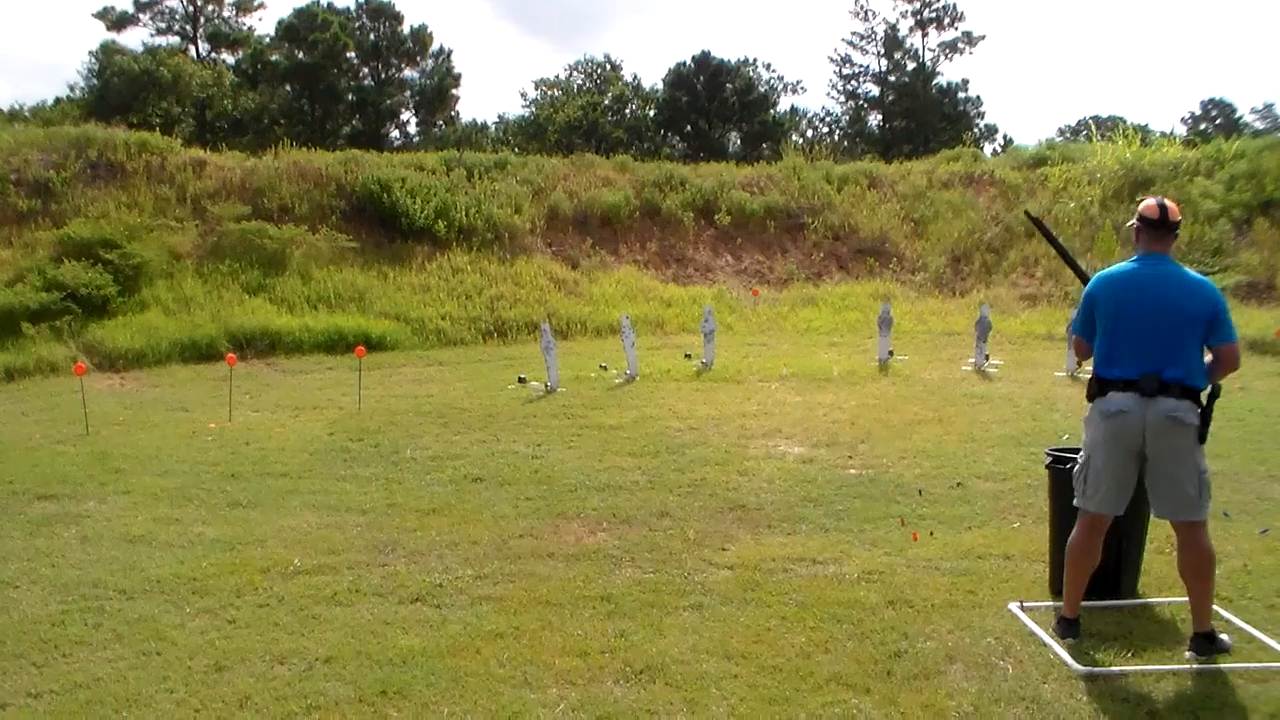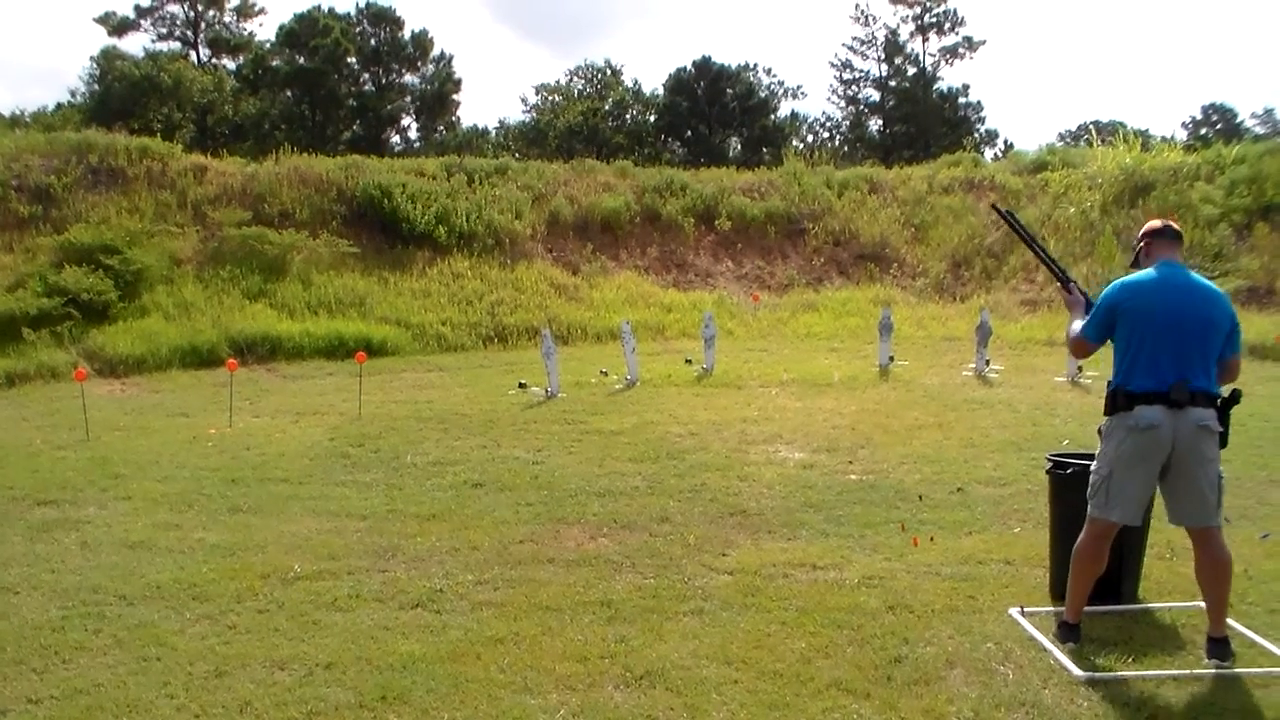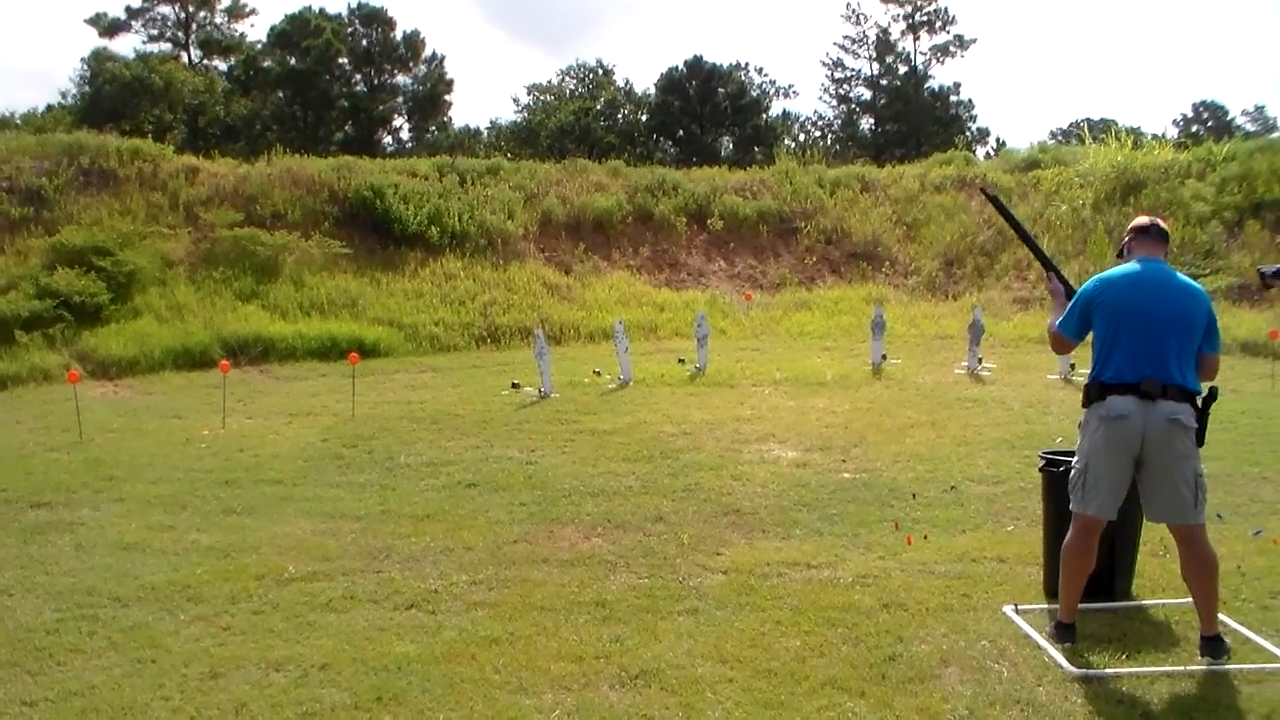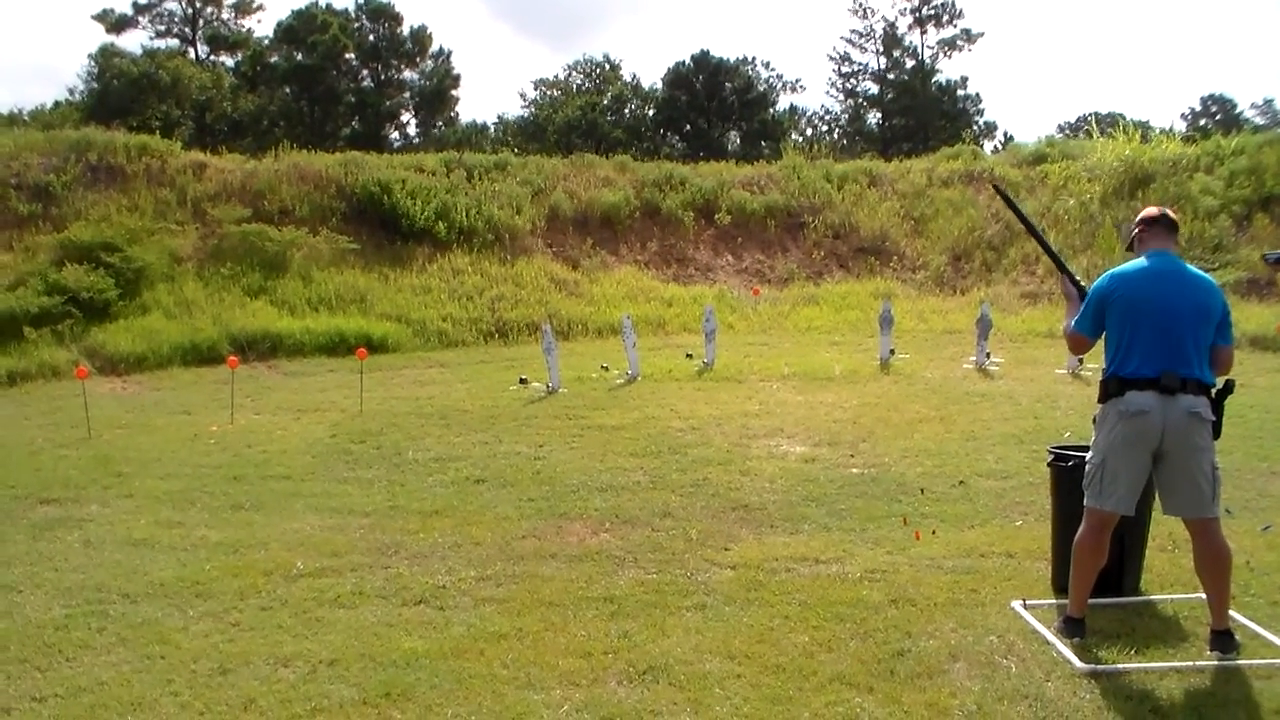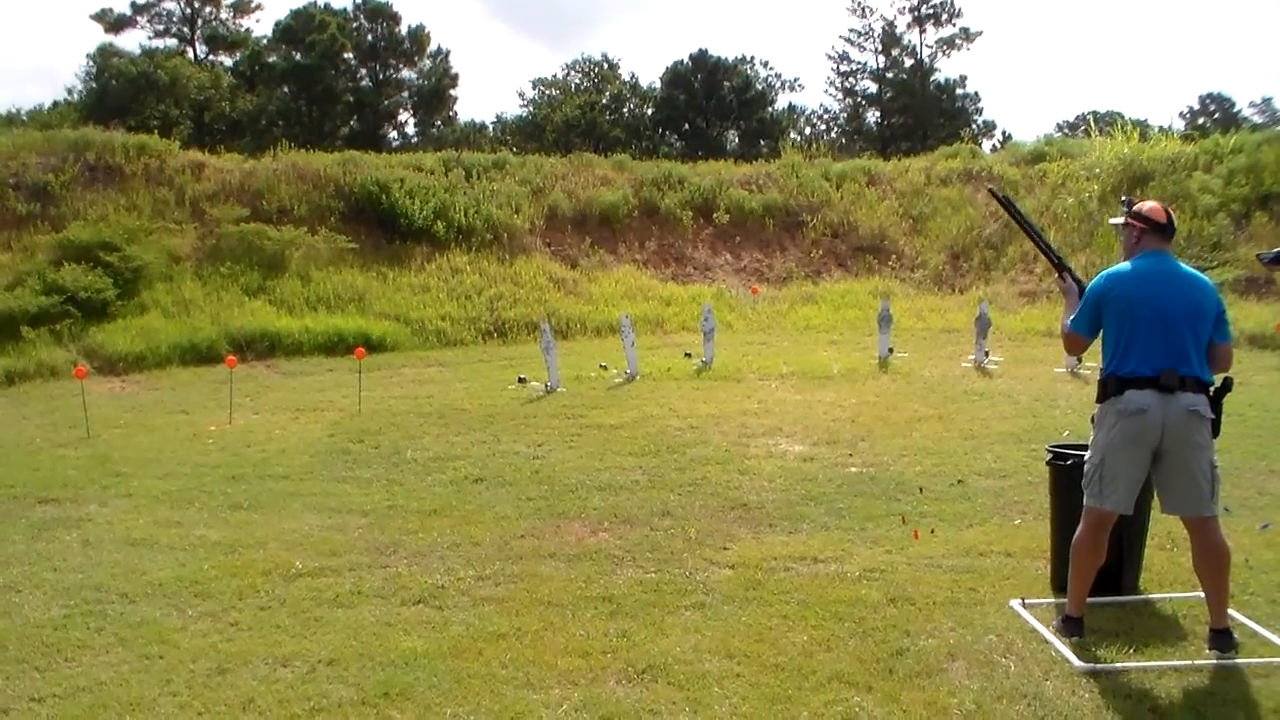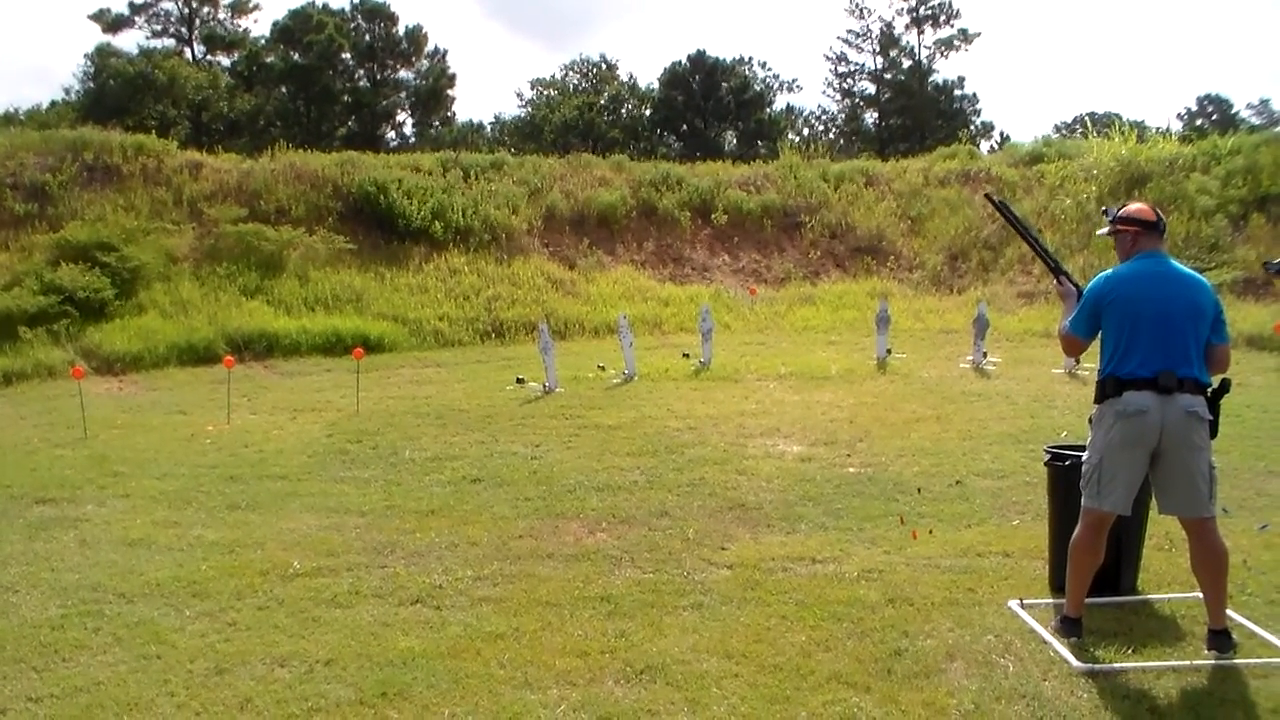
dt=0.7s
person 1, frame 1
left shoulder: (1104, 283)
right shoulder: (1202, 290)
left elbow: (1081, 350)
right elbow: (1229, 360)
left hip: (1114, 408)
right hip: (1174, 413)
left knee: (1091, 520)
right knee: (1191, 527)
left ankle: (1068, 618)
right ankle: (1202, 634)
person 1, frame 2
left shoulder: (1124, 291)
right shoulder: (1217, 299)
left elbow: (1080, 348)
right elbow: (1230, 370)
left wrist: (1077, 311)
left hip: (1136, 420)
right hip: (1197, 422)
left knee: (1100, 525)
right knee: (1207, 532)
left ankle: (1070, 623)
right ankle: (1218, 639)
person 1, frame 3
left shoulder: (1102, 286)
right shoulder: (1196, 295)
left elbow: (1059, 343)
right elbow: (1208, 369)
left wrist: (1058, 301)
left hip: (1112, 413)
right hip: (1173, 416)
left knee: (1085, 523)
right knee: (1190, 529)
left ankle: (1065, 622)
right ankle: (1211, 636)
person 1, frame 4
left shoulder: (1114, 281)
right shoulder: (1209, 289)
left elbow: (1077, 344)
right elbow: (1223, 363)
left wrist: (1072, 301)
left hip: (1129, 408)
right hip: (1190, 410)
left knee: (1098, 517)
right knee: (1205, 524)
left ankle: (1074, 618)
right ankle: (1221, 631)
person 1, frame 5
left shoulder: (1110, 281)
right shoulder: (1204, 287)
left elbow: (1073, 344)
right elbow: (1222, 361)
left wrist: (1070, 298)
left hip: (1128, 406)
right hip: (1189, 408)
left knee: (1097, 517)
right knee: (1203, 522)
left ankle: (1073, 616)
right ankle: (1220, 629)
person 1, frame 6
left shoulder: (1108, 284)
right shoulder: (1201, 288)
left elbow: (1071, 346)
right elbow: (1220, 361)
left wrist: (1069, 302)
left hip: (1126, 408)
right hip: (1187, 410)
left knee: (1094, 517)
right knee: (1201, 523)
left ankle: (1071, 617)
right ankle: (1219, 629)
